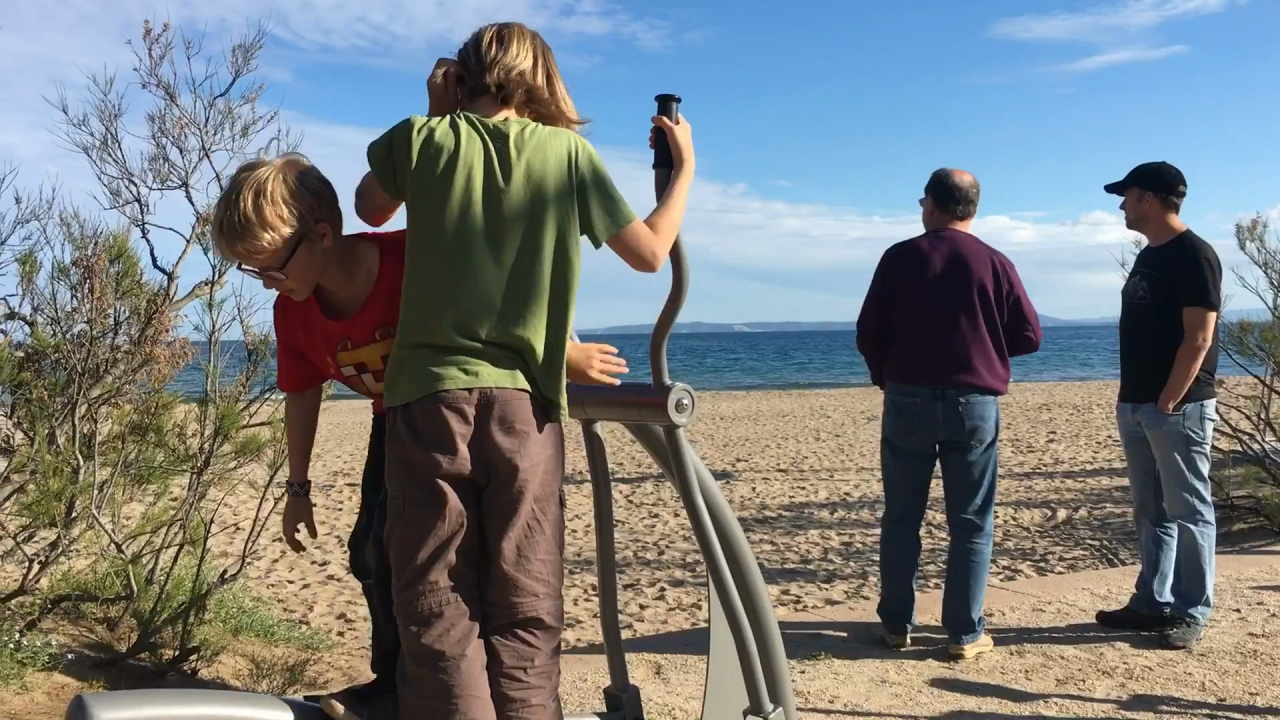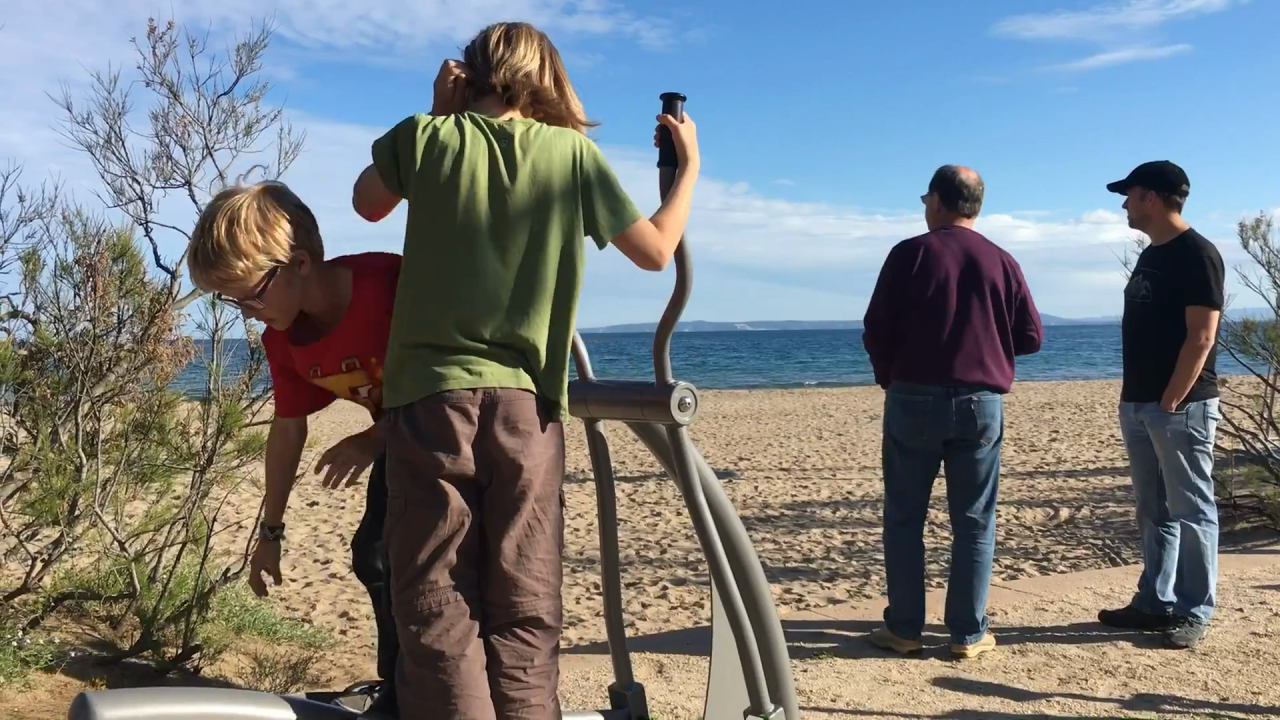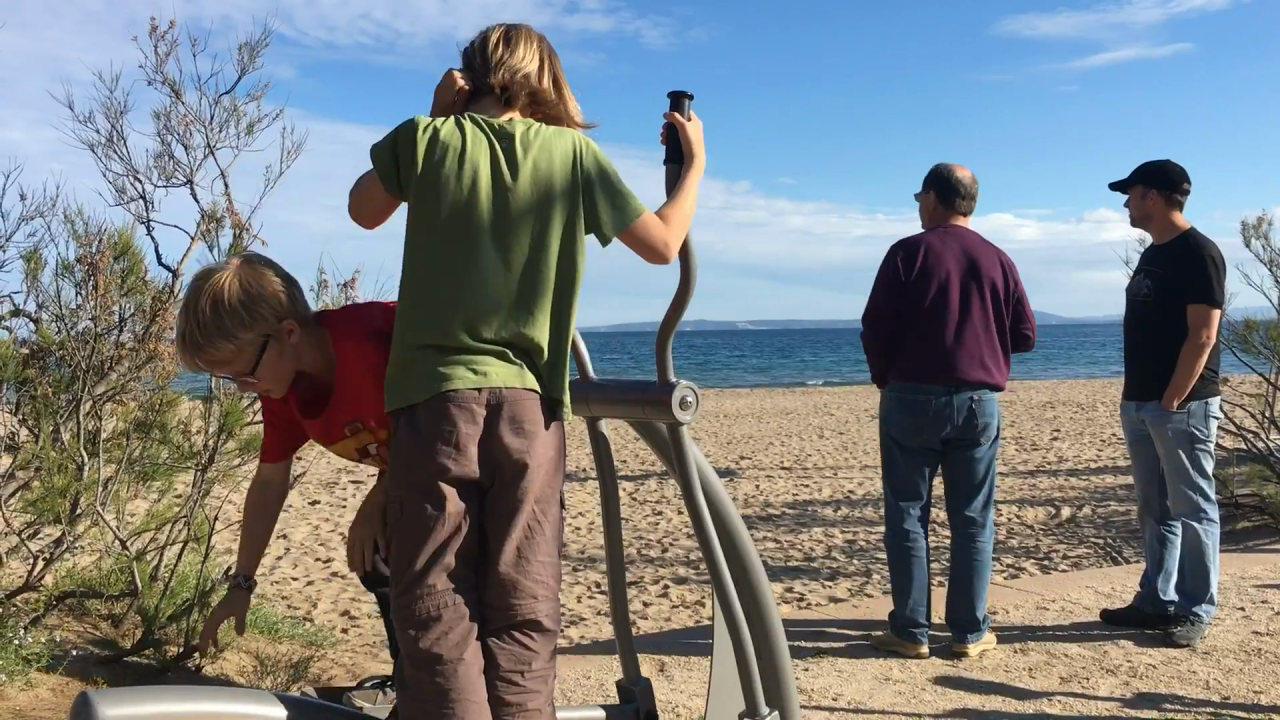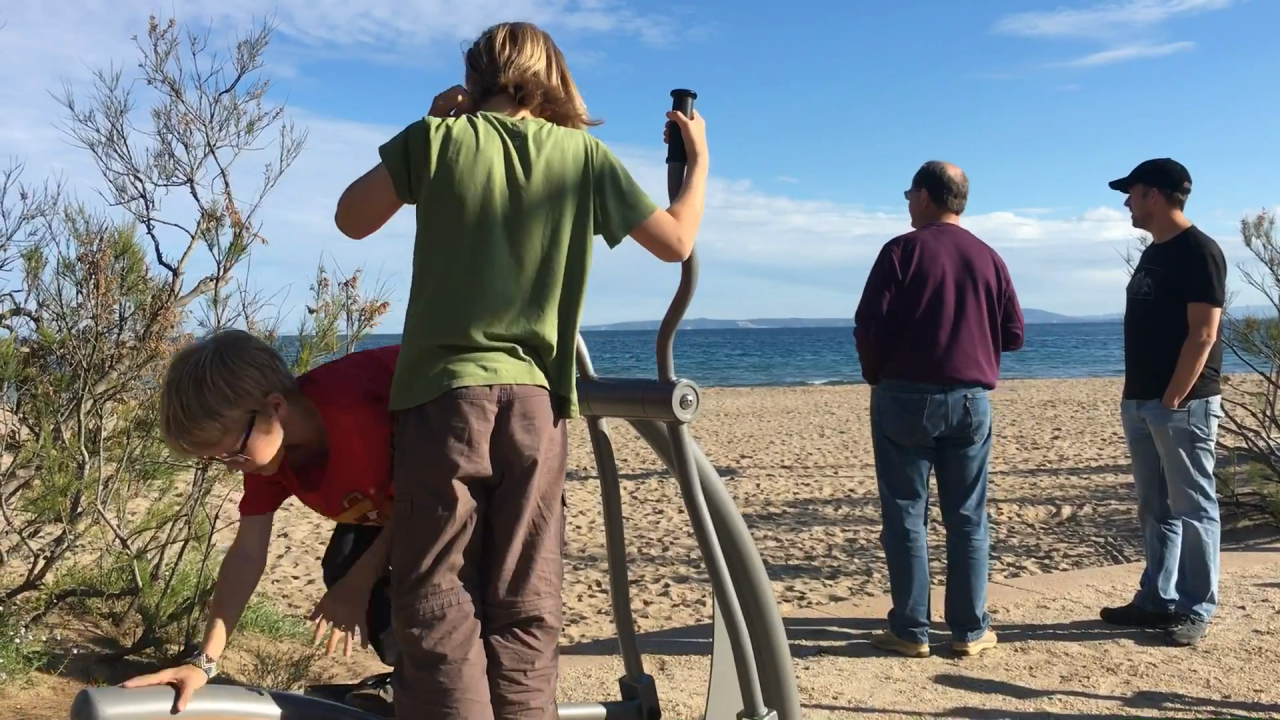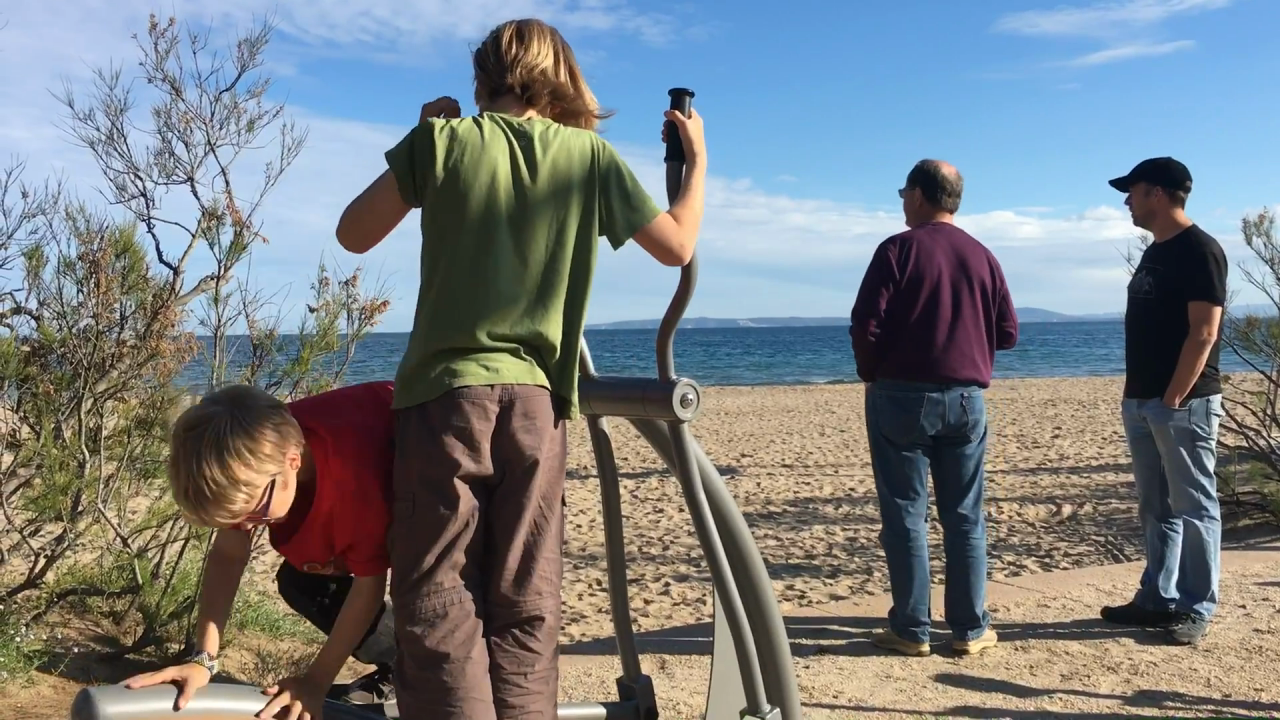
dt=0.2s
person 1, frame 1
left shoulder: (422, 139)
right shoulder: (566, 151)
left elbow: (370, 210)
right elbow: (649, 252)
right wrist: (684, 166)
left hip: (431, 397)
right hip: (524, 401)
left knee: (441, 606)
right knee: (525, 607)
person 1, frame 2
left shoulder: (426, 138)
right shoulder: (571, 152)
left elbow: (368, 204)
right elbow: (655, 250)
right wrist: (689, 165)
left hip: (432, 395)
right hip: (525, 401)
left knee: (439, 605)
right knee: (523, 608)
person 1, frame 3
left shoulder: (426, 141)
right shoulder: (571, 151)
left elbow: (363, 212)
right elbow: (662, 243)
right wrist: (694, 161)
left hip: (434, 396)
right hip: (527, 401)
left knee: (437, 606)
right knee: (523, 610)
person 1, frame 4
left shoulder: (437, 139)
right shoulder: (581, 153)
left elbow: (351, 220)
right elbow: (675, 242)
right wrist: (699, 159)
left hip: (443, 393)
right hip: (533, 399)
left knee: (439, 604)
right knee: (524, 607)
person 1, frame 5
left shoulder: (443, 141)
right shoulder: (587, 154)
left elbow: (354, 235)
right elbow: (677, 246)
right wrist: (697, 158)
left hip: (445, 393)
right hip: (535, 399)
left knee: (439, 600)
right knee: (524, 605)
person 2, frame 1
left shoulder: (899, 258)
right shoulder: (995, 263)
left elbow: (868, 335)
right elbow: (1029, 337)
left wrist: (885, 378)
left hip: (906, 402)
right hip: (975, 404)
left knee: (901, 516)
right knee: (971, 523)
left ankle: (896, 624)
right ankle: (966, 633)
person 2, frame 2
left shoulder: (908, 254)
right shoulder: (1002, 261)
left elbow: (876, 333)
right elbow: (1031, 337)
left wrist: (888, 378)
left hip: (913, 400)
right hip: (981, 404)
left knee: (904, 517)
right knee: (974, 522)
left ankle: (904, 627)
right ankle: (968, 633)
person 2, frame 3
left shoulder: (907, 253)
right shoulder: (997, 260)
left elbow: (875, 330)
right elbow: (1025, 336)
left wrist: (883, 378)
left hip: (912, 399)
right hip: (978, 402)
left knee: (907, 517)
right knee: (972, 521)
left ankle: (910, 630)
right ankle: (970, 631)
person 2, frame 4
left shoulder: (902, 250)
right shoulder: (989, 258)
left elbow: (870, 327)
right elbow: (1014, 334)
left wrist: (874, 375)
left hip: (906, 397)
right hip: (971, 400)
left knee: (905, 515)
right knee: (968, 518)
left ankle: (911, 630)
right ankle: (970, 629)
person 2, frame 5
left shoulder: (898, 249)
right shoulder: (982, 256)
left elbow: (867, 327)
right elbow: (1007, 333)
left wrist: (870, 373)
left hip: (902, 396)
right hip: (966, 398)
left knee: (905, 515)
right knee: (965, 517)
left ankle: (911, 629)
right ankle: (970, 627)
person 3, frame 1
left shoulder: (1194, 256)
right shoulder: (1147, 255)
left elbow: (1199, 339)
left wrist: (1168, 401)
right wrist: (1129, 397)
left hip: (1177, 407)
right hip: (1136, 405)
left knee: (1188, 512)
right knee: (1151, 512)
left ankle: (1190, 612)
right ankle: (1153, 602)
person 3, frame 2
left shoulder: (1197, 255)
right shoulder: (1150, 255)
left elbow: (1201, 338)
left wrist: (1171, 401)
right wrist: (1132, 397)
left hip: (1181, 406)
right hip: (1139, 404)
left knee: (1190, 511)
right knee: (1154, 512)
left ankle: (1194, 611)
right ankle: (1156, 601)
person 3, frame 3
left shoulder: (1198, 254)
right shoulder: (1152, 254)
left elbow: (1203, 337)
left wrist: (1172, 400)
right wrist: (1134, 395)
left hip: (1182, 405)
right hip: (1140, 404)
left knee: (1192, 510)
right knee: (1155, 510)
left ankle: (1195, 611)
right ankle: (1157, 600)
person 3, frame 4
left shoulder: (1199, 252)
right shoulder: (1152, 252)
left elbow: (1203, 335)
left wrist: (1173, 399)
right wrist: (1134, 394)
left hip: (1182, 404)
right hip: (1140, 402)
left knee: (1192, 509)
right knee: (1156, 509)
left ankle: (1195, 609)
right ankle: (1157, 599)
person 3, frame 5
left shoulder: (1200, 251)
right shoulder: (1154, 251)
left elbow: (1204, 333)
left wrist: (1174, 397)
right wrist: (1134, 393)
left hip: (1183, 403)
right hip: (1142, 401)
left knee: (1193, 508)
right knee: (1156, 508)
left ankle: (1196, 608)
right ankle: (1158, 598)
person 4, frame 1
left shoulder: (414, 259)
right shoulder: (293, 311)
right elbow: (301, 396)
left wrist: (566, 354)
right wrist: (298, 488)
right hip: (396, 416)
right knee: (371, 550)
person 4, frame 2
left shoulder: (386, 287)
right shoulder: (283, 338)
right elbow: (288, 430)
left wrist: (374, 439)
right wrist: (271, 529)
right knee: (375, 554)
right ankle: (400, 687)
person 4, frame 3
left shoulder: (372, 346)
right shoulder: (282, 392)
right elbow: (269, 483)
left wrist: (377, 503)
right wrist: (240, 586)
right knee: (381, 563)
person 4, frame 4
left shoulder: (360, 415)
right shoulder: (265, 441)
right elbow: (249, 550)
left wrist: (360, 574)
right wrist: (204, 659)
right knee: (341, 569)
person 4, frame 5
left shoulder: (352, 476)
right shoulder: (251, 464)
left elbow: (370, 584)
right elbow: (228, 551)
left wrist: (317, 680)
right wrist: (204, 659)
right knee: (298, 583)
right ankle: (396, 668)
